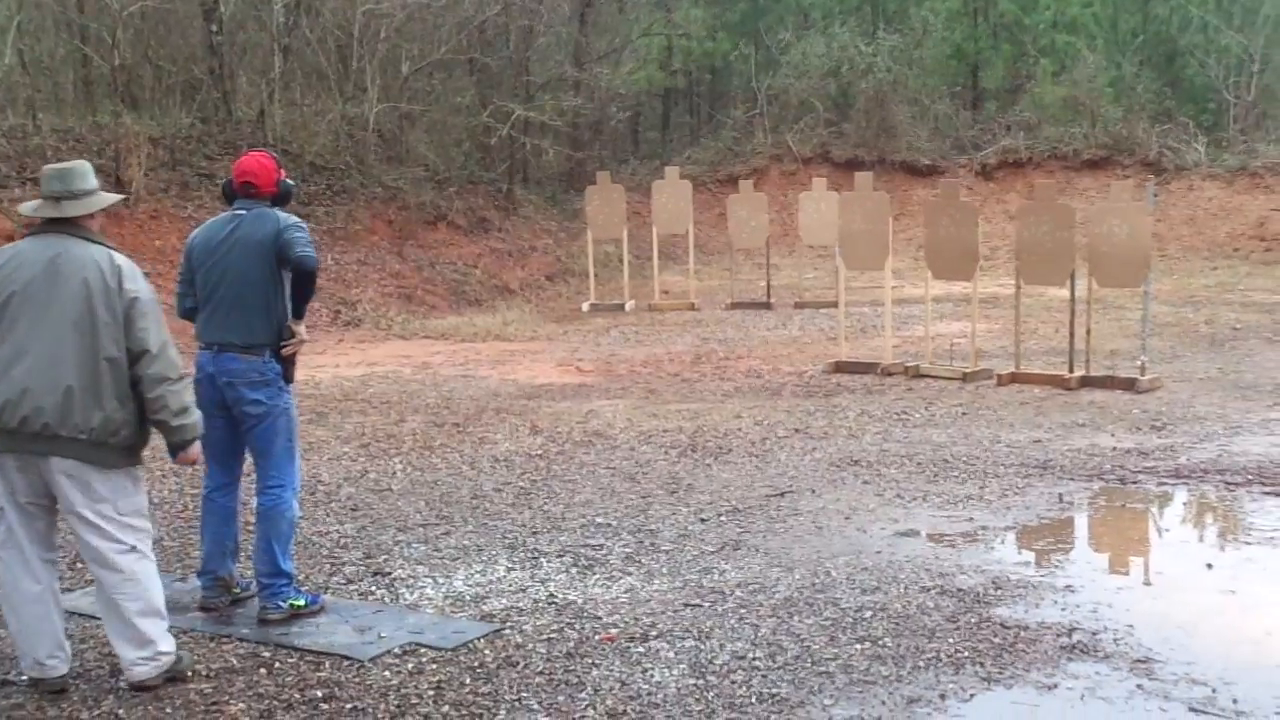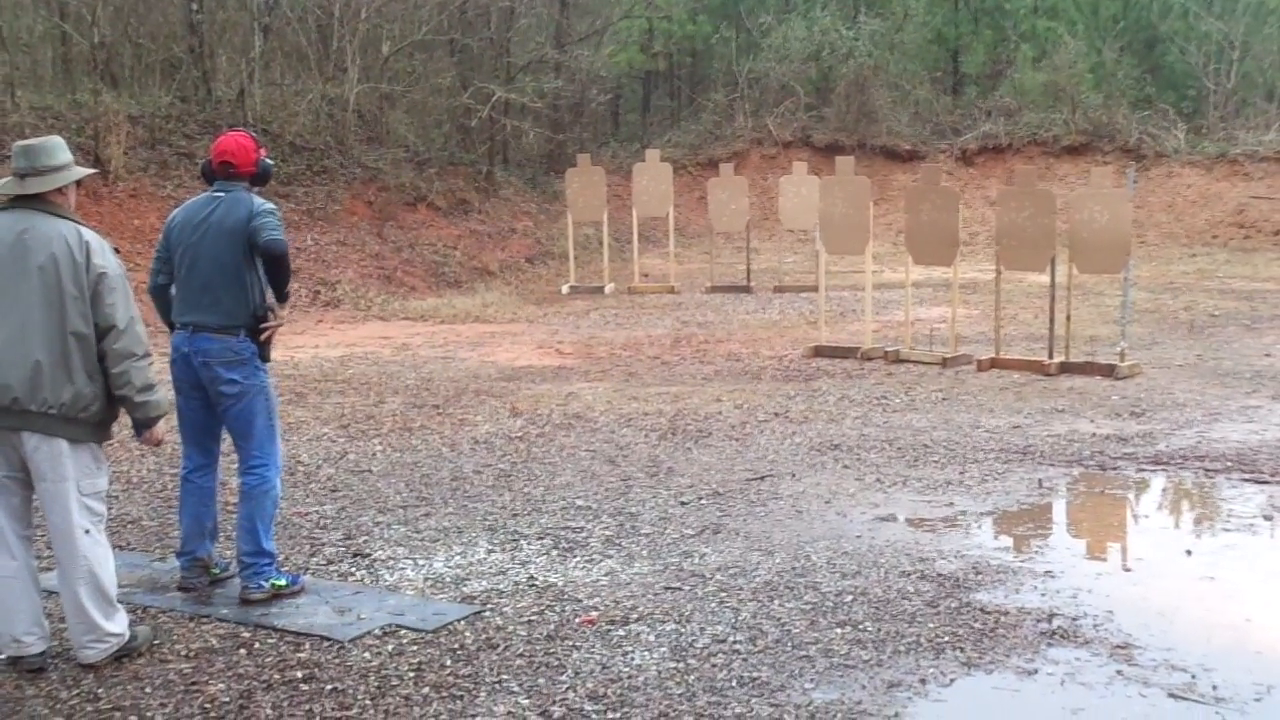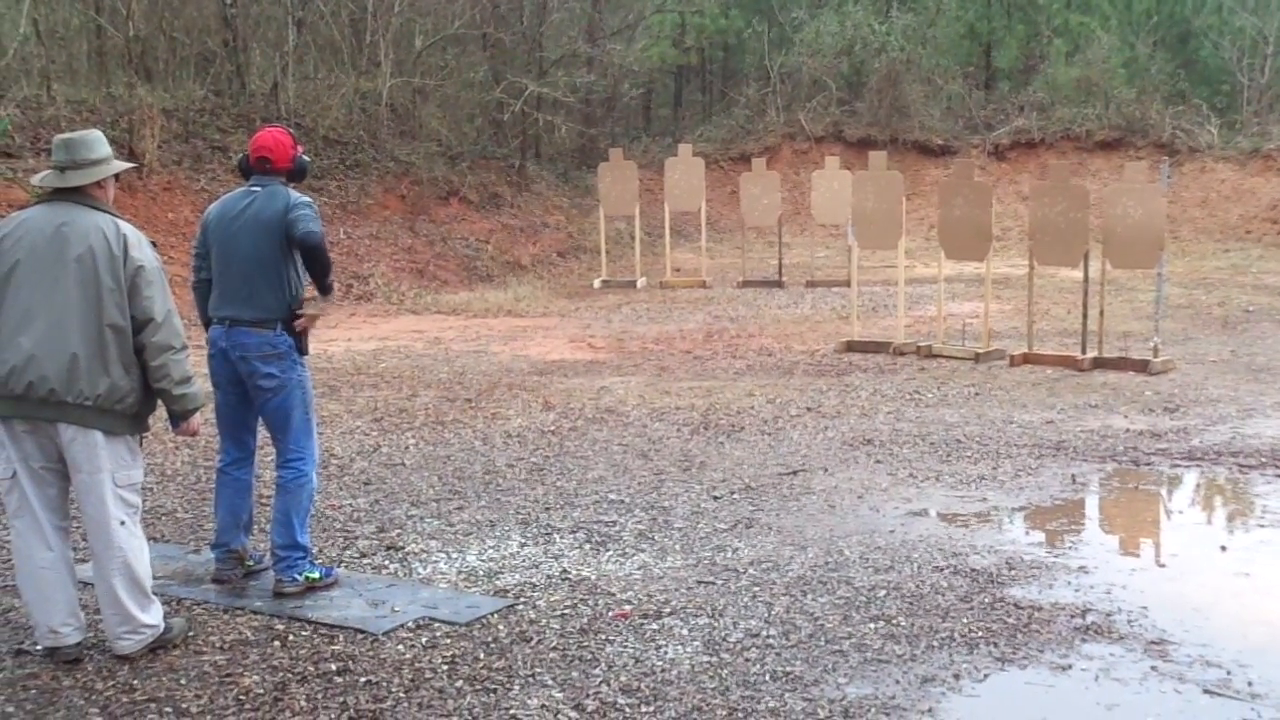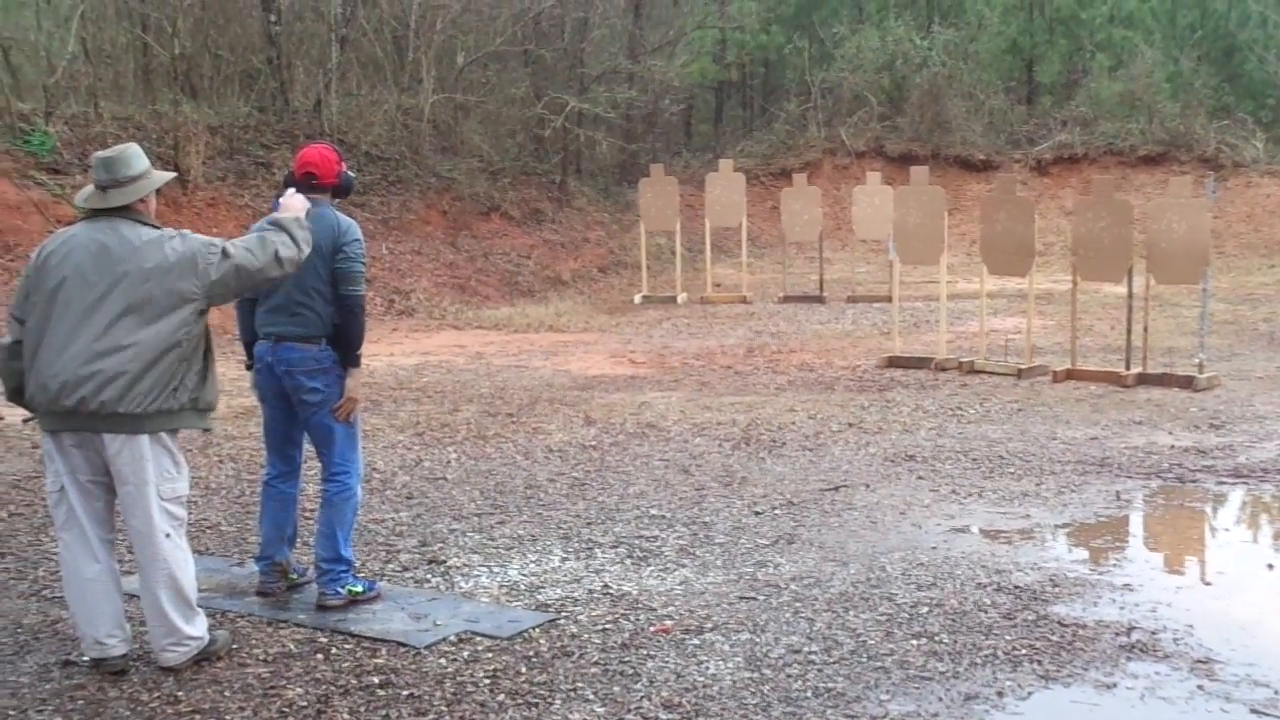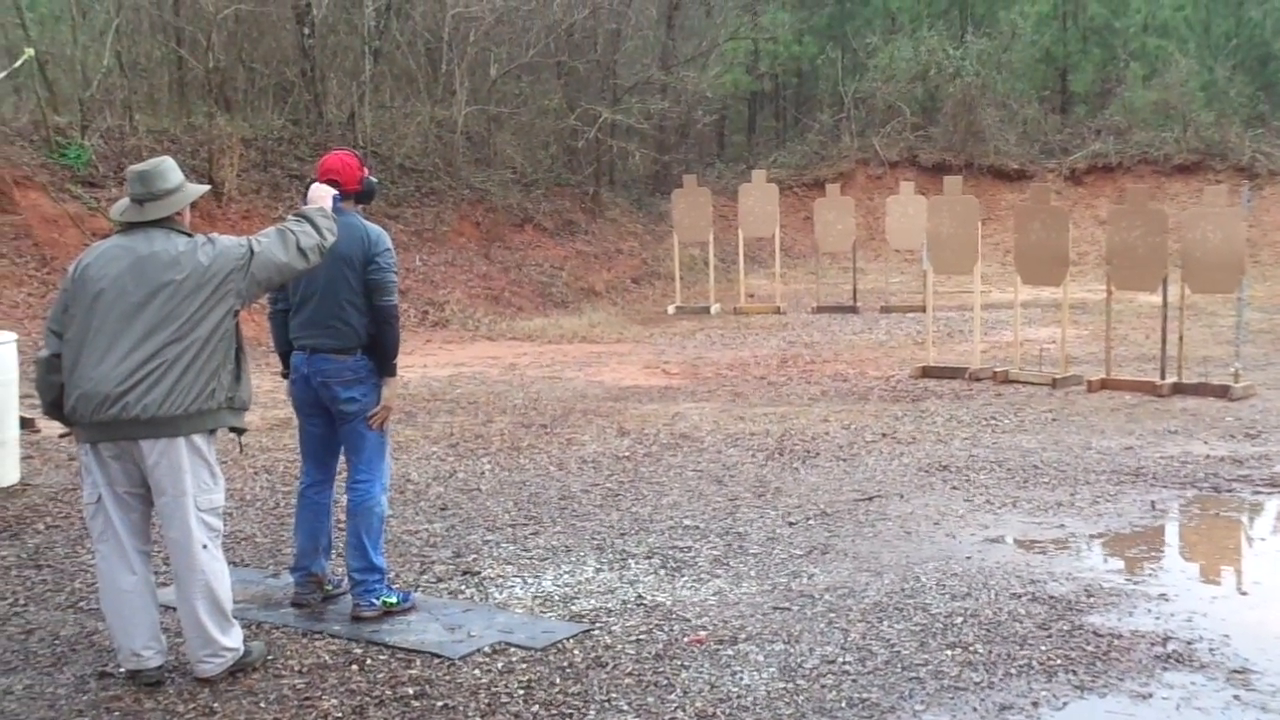
dt=1s
person 1, frame 1
right shoulder: (116, 270)
right elbow: (155, 362)
right wrist: (182, 432)
right hip: (89, 435)
right knee: (121, 547)
left ankle: (45, 665)
right ankle: (150, 657)
person 1, frame 2
right shoulder: (84, 245)
right elbow: (122, 340)
right wrist: (146, 410)
right hip: (59, 408)
right knee: (78, 527)
right ankle: (100, 638)
person 1, frame 3
right shoulder: (122, 239)
right elbow: (159, 333)
right wrist: (183, 402)
right hip: (93, 399)
right knee: (113, 519)
left ankle: (58, 634)
right ankle: (135, 630)
person 1, frame 4
left shoulder: (54, 249)
right shoulder: (173, 253)
right elbow: (258, 258)
right wrist: (290, 222)
left hip: (63, 413)
right hip: (136, 413)
left knee: (82, 531)
right knee: (158, 531)
left ankle: (104, 646)
right ankle: (180, 643)
person 1, frame 5
left shoulder: (90, 262)
right shoulder: (208, 260)
left elbow: (55, 346)
right elbow: (290, 249)
left wrist: (66, 410)
right wrist: (317, 210)
left hip: (101, 423)
right hip: (172, 423)
left knee: (118, 543)
right knee: (194, 540)
left ankle: (140, 657)
right ankle: (216, 654)
person 2, frame 1
left shoulder: (201, 235)
right shoulder: (283, 225)
left elbow: (186, 306)
right elbow: (306, 264)
right wrist: (297, 318)
left hip: (209, 366)
right hip: (258, 369)
left knee: (219, 482)
right knee: (278, 483)
left ankle: (216, 583)
right ankle: (278, 595)
person 2, frame 2
left shoulder: (181, 215)
right shoulder: (256, 208)
left elbow: (158, 284)
right elbow: (275, 249)
right wrist: (279, 299)
left hip: (186, 347)
right hip: (233, 351)
left knee: (198, 461)
right knee: (261, 463)
left ankle: (196, 564)
right ankle: (259, 575)
person 2, frame 3
left shoulder: (216, 211)
right shoulder: (293, 203)
left elbow: (201, 281)
right elbow: (311, 241)
right wrist: (325, 287)
left hip: (222, 340)
right hip: (271, 342)
left knee: (234, 454)
right knee: (297, 457)
left ankle: (230, 556)
right ankle: (292, 568)
person 2, frame 4
left shoulder: (264, 230)
right shoulder: (343, 228)
left elbow: (246, 301)
right elbow: (351, 303)
left wrist: (254, 359)
right wrist: (353, 368)
left hip: (269, 357)
right hip: (316, 358)
left knee: (280, 468)
right knee: (342, 470)
left ankle: (273, 569)
right ankle: (335, 581)
person 2, frame 5
right shoulder: (371, 237)
left elbow: (278, 311)
right elbow: (385, 313)
left wrist: (290, 367)
right wrist: (388, 377)
left hip: (305, 368)
right hip: (353, 369)
left knee: (315, 477)
right knee: (367, 481)
left ankle: (309, 579)
right ankle: (370, 592)
